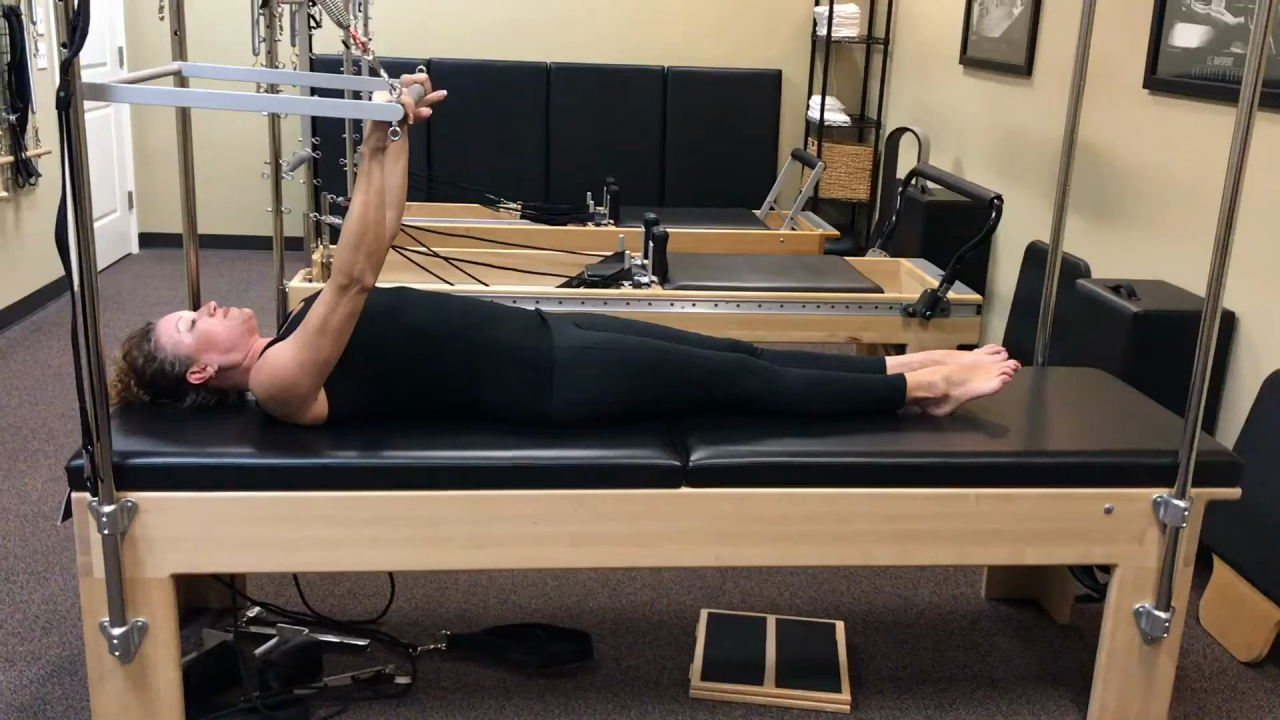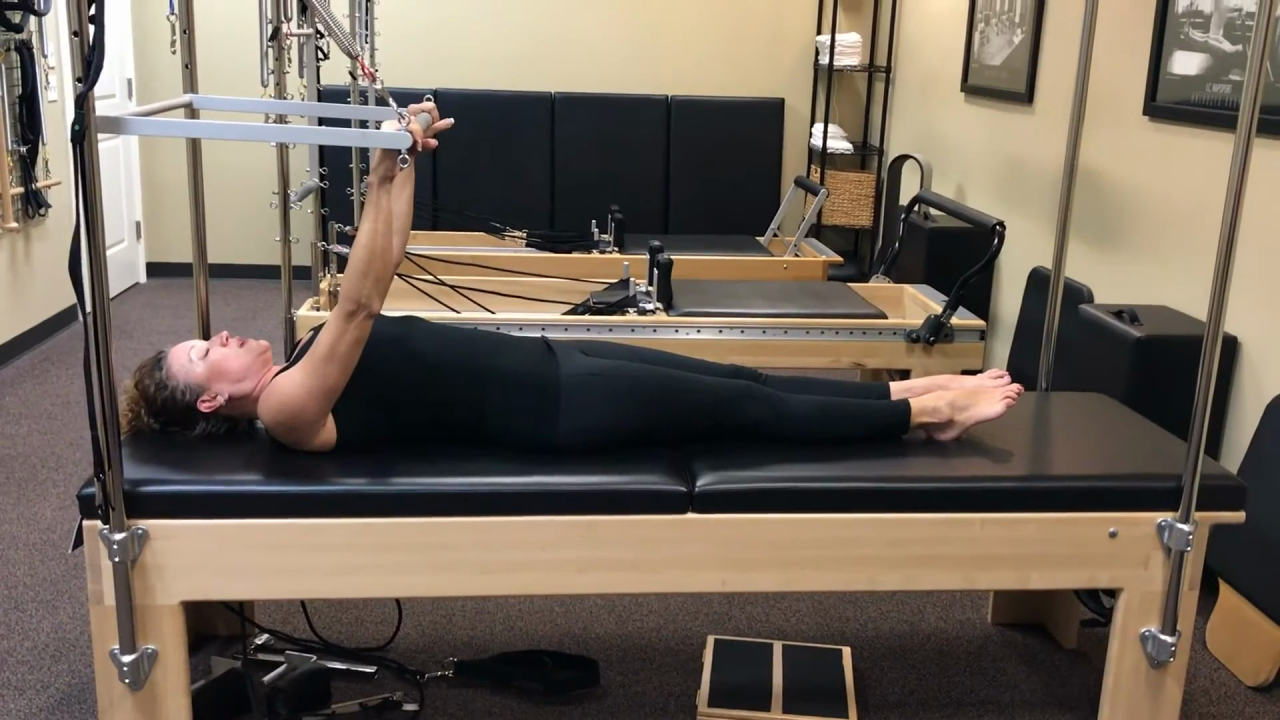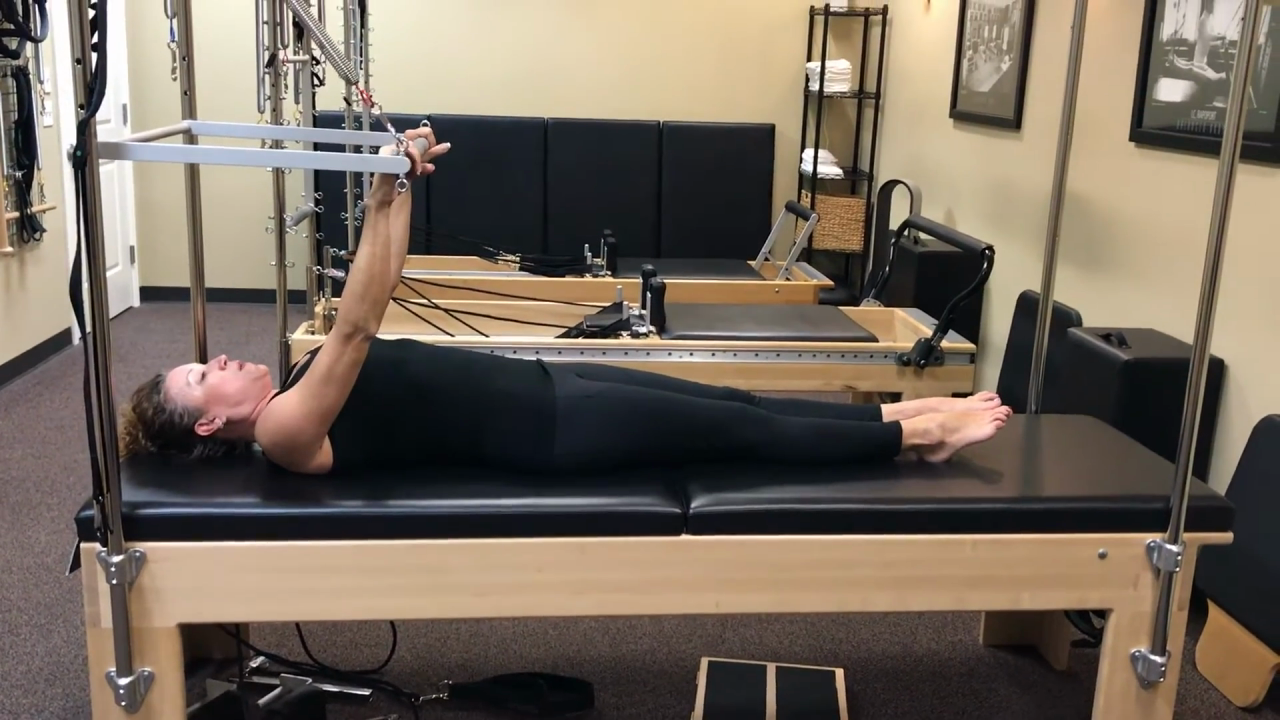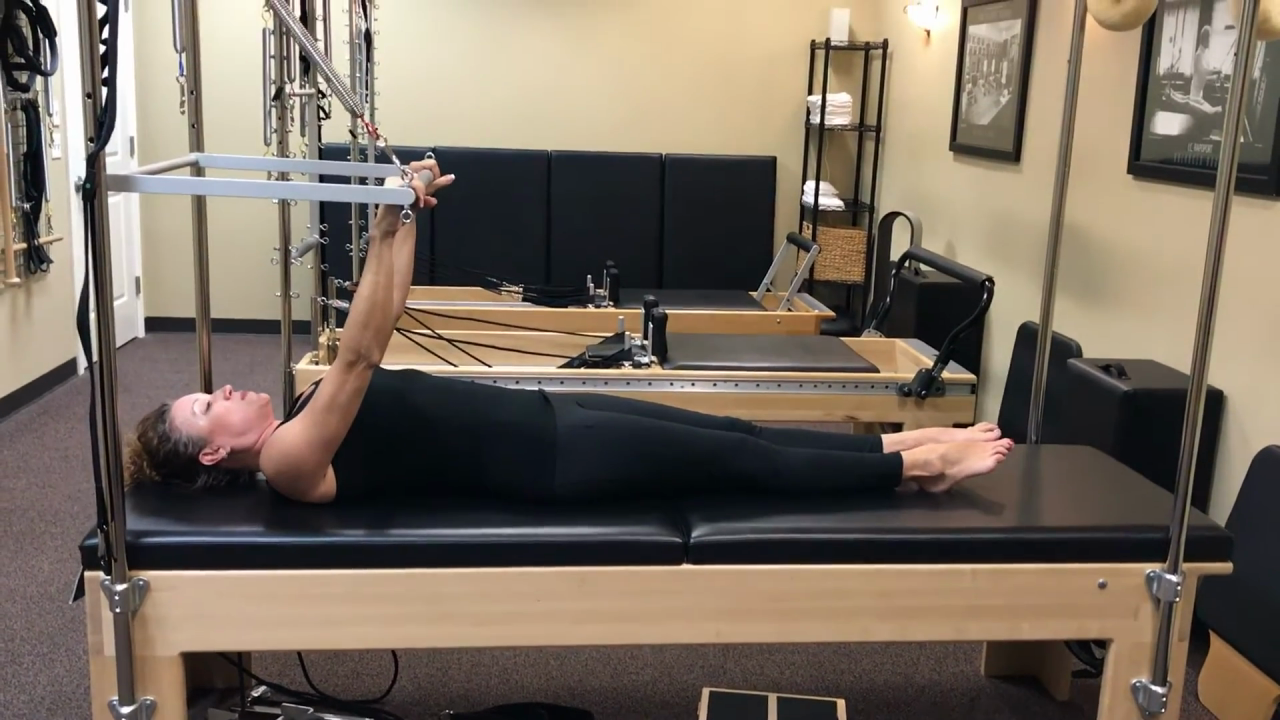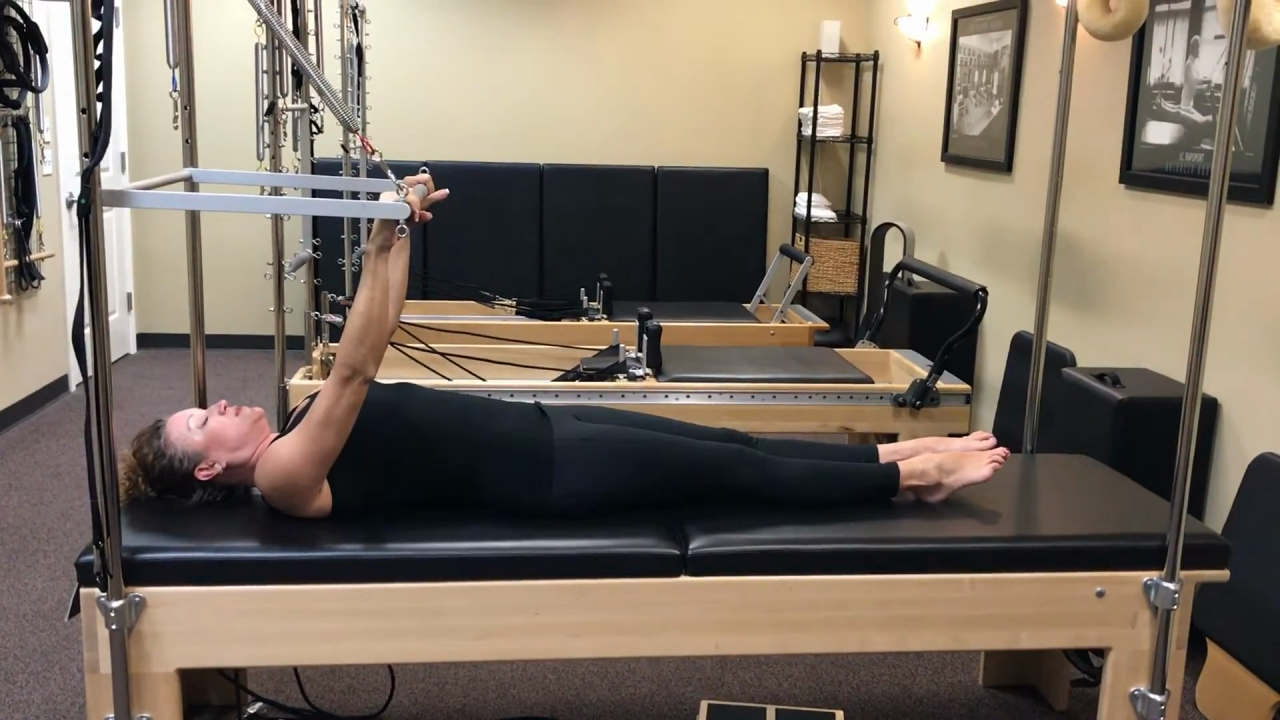
dt=1s
person 1, frame 1
left shoulder: (291, 340)
right shoulder: (281, 384)
left elbow: (374, 244)
right elbow: (355, 275)
left wrist: (393, 133)
right wrist: (376, 147)
left hip: (536, 334)
right hip: (539, 382)
left knee: (731, 355)
right knee: (739, 384)
left ankle: (905, 368)
right ankle: (921, 389)
person 1, frame 2
left shoulder: (299, 369)
right shoulder: (288, 410)
left elbow: (380, 270)
right elbow: (360, 301)
left wrist: (402, 162)
right wrist: (382, 175)
left hip: (541, 365)
right hip: (545, 409)
left knee: (735, 381)
right knee: (744, 408)
left ankle: (907, 393)
right ankle: (924, 416)
person 1, frame 3
left shoulder: (295, 392)
right shoulder: (285, 433)
left elbow: (377, 292)
right elbow: (357, 324)
left wrist: (398, 188)
right wrist: (381, 198)
left hip: (537, 387)
right hip: (540, 432)
left knee: (727, 403)
right knee: (738, 431)
left ankle: (897, 415)
right ankle: (917, 438)
person 1, frame 4
left shoulder: (300, 422)
right shoulder: (290, 462)
left elbow: (382, 323)
right elbow: (359, 353)
left wrist: (403, 217)
right wrist: (384, 231)
left hip: (540, 414)
right hip: (541, 461)
left knee: (729, 433)
right knee: (733, 461)
left ankle: (901, 443)
right ankle: (917, 468)
person 1, frame 5
left shoulder: (295, 436)
right shoulder: (285, 477)
left elbow: (373, 341)
right elbow: (355, 367)
left wrist: (397, 230)
right wrist: (380, 245)
left hip: (535, 426)
right hip: (539, 474)
left knee: (725, 443)
right knee: (732, 471)
left ankle: (892, 453)
right ankle: (910, 479)
